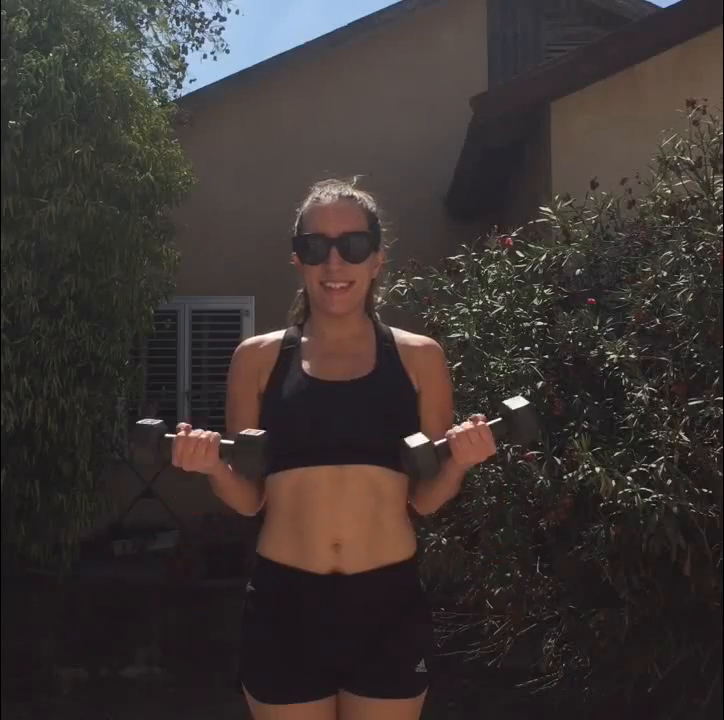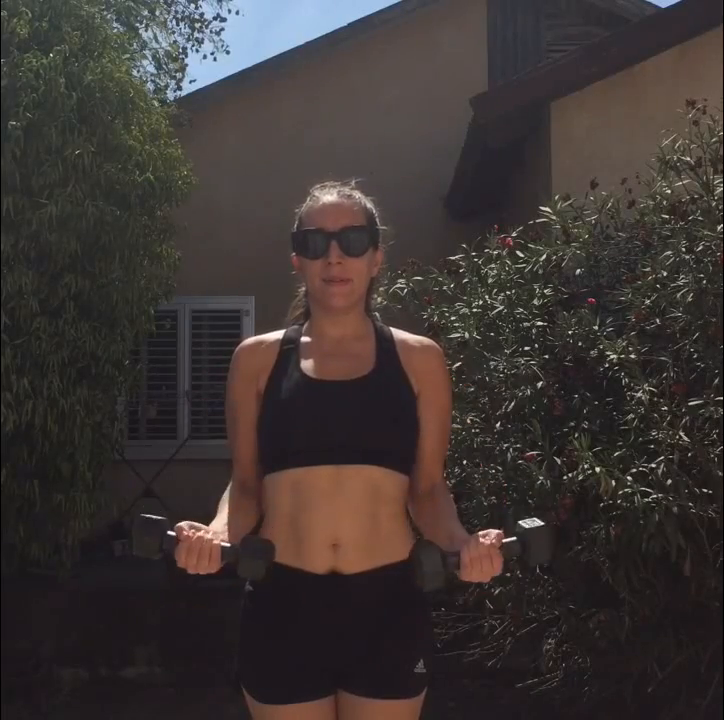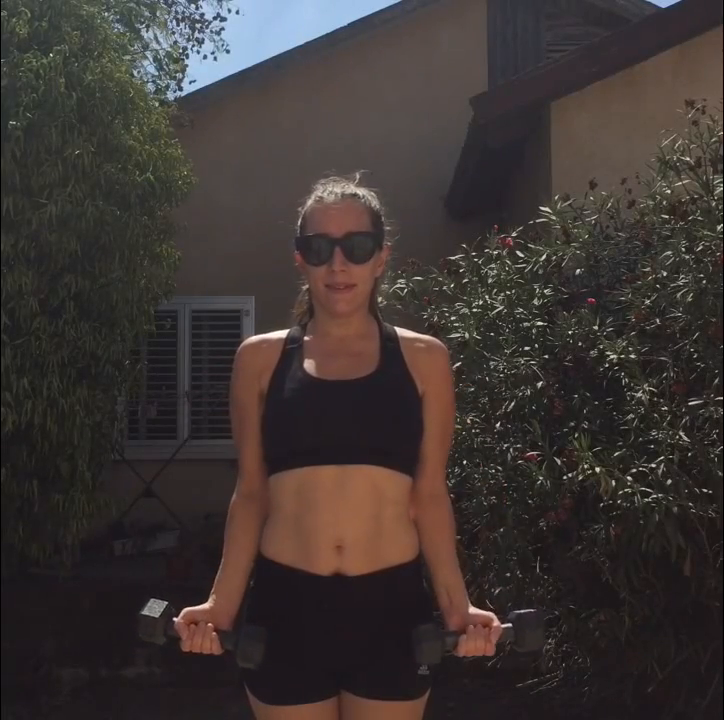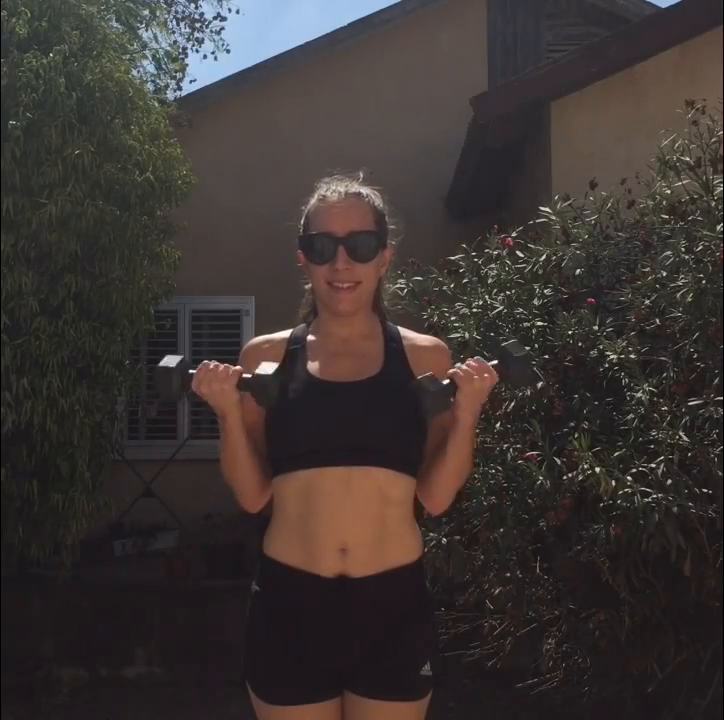
dt=0.7s
person 1, frame 1
left shoulder: (419, 358)
right shoulder: (259, 359)
left elbow: (425, 499)
right elbow: (249, 498)
left wrist: (457, 459)
right wrist: (214, 463)
left hip: (388, 603)
right hip: (285, 603)
person 1, frame 2
left shoulder: (418, 359)
right shoulder: (258, 358)
left elbow: (427, 488)
right elbow: (246, 485)
left wrist: (463, 541)
right wrist: (217, 534)
left hip: (387, 604)
right hip: (284, 603)
person 1, frame 3
left shoulder: (423, 359)
right shoulder: (261, 359)
left elbow: (430, 493)
right elbow: (252, 491)
left wrist: (456, 602)
right wrist: (222, 600)
left hip: (391, 605)
right hip: (287, 604)
person 1, frame 4
left shoulder: (425, 357)
right shoulder: (266, 356)
left elbow: (435, 495)
right elbow: (253, 493)
left wrist: (465, 413)
right wrist: (226, 410)
left hip: (395, 605)
right hip: (290, 604)
